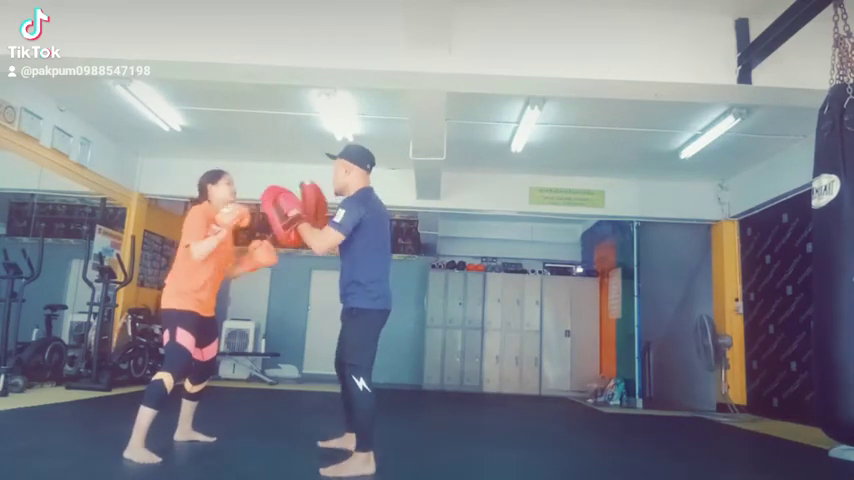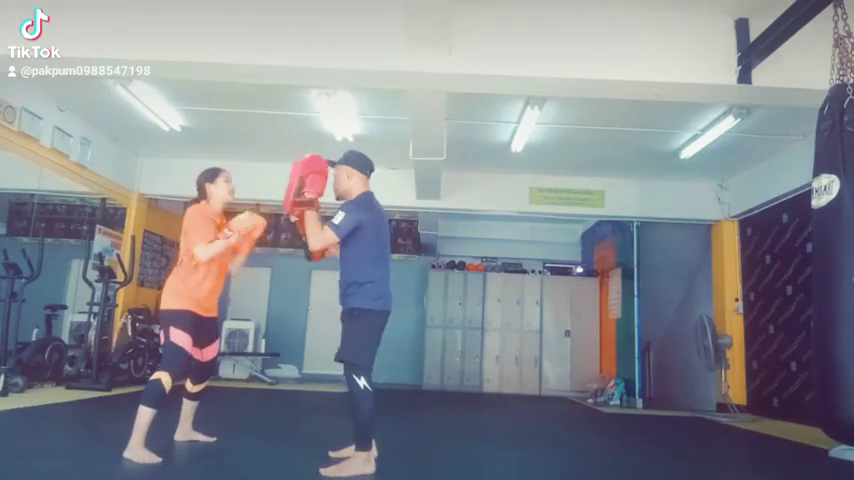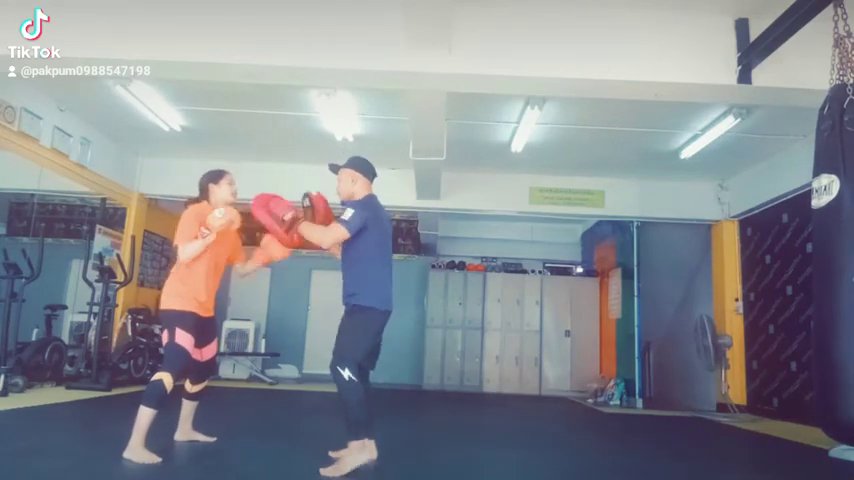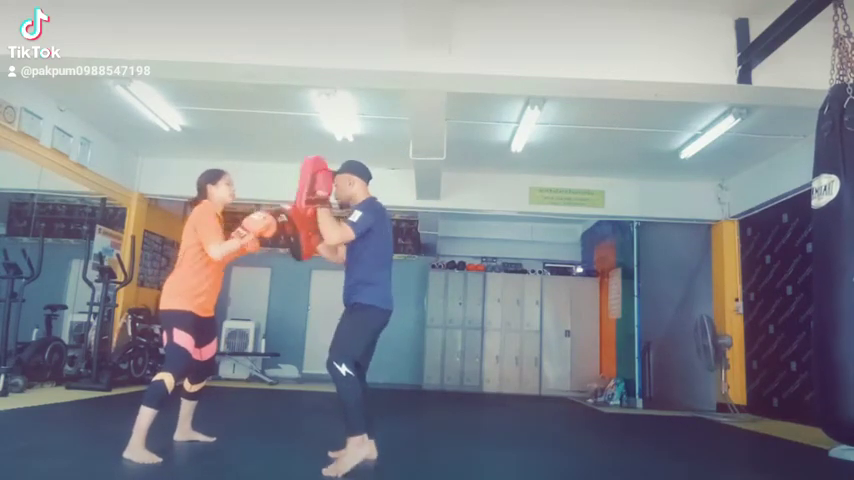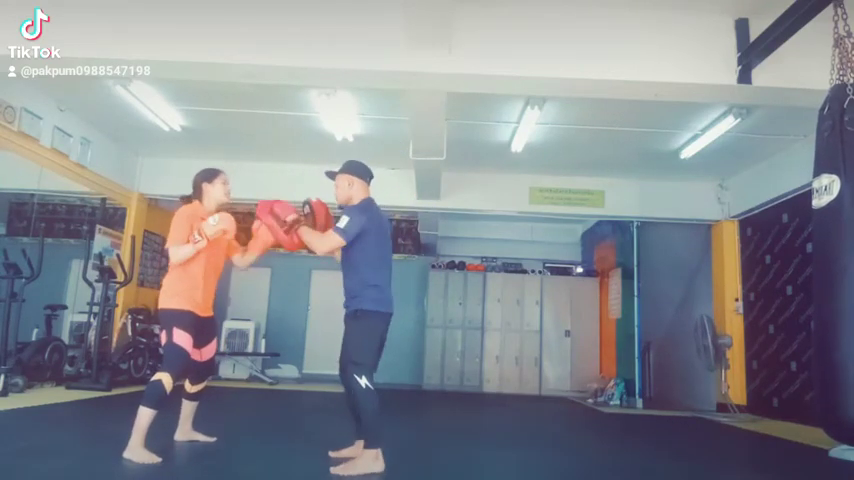
dt=0.2s
person 1, frame 1
left shoulder: (354, 204)
right shoulder: (372, 204)
left elbow: (321, 245)
left wrist: (297, 221)
left hip: (364, 304)
right hip: (365, 302)
left knee: (357, 375)
right knee: (345, 366)
right ankle: (354, 435)
person 1, frame 2
left shoulder: (356, 207)
right shoulder: (369, 208)
left elbow: (317, 242)
right elbow: (341, 247)
left wrist: (309, 208)
right wrist: (311, 214)
left hip: (365, 305)
right hip: (364, 304)
left knee: (357, 375)
right knee: (356, 375)
right ankle: (365, 443)
person 1, frame 3
left shoulder: (361, 207)
right shoulder: (373, 211)
left elbow: (328, 239)
right elbow: (343, 246)
left wrist: (297, 222)
left hip: (366, 304)
right hip: (370, 304)
left knee: (343, 367)
right knee: (356, 372)
left ankle: (358, 445)
right ankle: (364, 443)
person 1, frame 4
left shoulder: (368, 210)
right shoulder: (364, 214)
left elbow: (336, 236)
right elbow: (339, 255)
left wrist: (320, 206)
left hip: (368, 304)
right hip: (367, 304)
left knee: (339, 363)
right knee: (353, 369)
left ankle: (357, 439)
right ankle: (365, 442)
person 1, frame 5
left shoulder: (360, 212)
right shoulder: (370, 215)
left elbow: (323, 246)
right elbow: (338, 247)
left wrist: (298, 225)
left hip: (368, 308)
right hip: (367, 308)
left knee: (359, 376)
right knee: (350, 374)
left ankle: (372, 454)
right ankle: (363, 442)
person 2, frame 1
left shoulder: (226, 221)
right shoulder: (200, 213)
left elbow: (226, 271)
right elbow: (199, 253)
left wrist: (254, 261)
right wrist: (223, 229)
left hip: (205, 307)
right hip: (180, 303)
left knee: (204, 368)
right knee: (175, 367)
left ankle: (184, 429)
right ankle: (135, 444)
person 2, frame 2
left shoulder: (223, 223)
right shoulder: (197, 213)
left elbow: (232, 267)
right elbow: (202, 255)
left wrist: (246, 241)
right wrist: (234, 235)
left hip: (206, 307)
right hip: (180, 303)
left knee: (205, 367)
right knee: (174, 367)
left ankle: (184, 429)
right ankle: (135, 445)
person 2, frame 3
left shoulder: (229, 227)
right shoulder: (195, 212)
left elbow: (241, 267)
right elbow: (184, 254)
right wrist: (211, 230)
left hip: (203, 307)
right hip: (179, 303)
left knee: (204, 367)
right knee: (174, 367)
left ankle: (184, 429)
right ankle: (135, 445)
person 2, frame 4
left shoulder: (214, 218)
right shoulder: (203, 211)
left elbow: (216, 262)
right elbow: (216, 252)
left wrist: (244, 245)
right wrist: (245, 234)
left hip: (202, 307)
right hip: (180, 303)
left knee: (203, 367)
right knee: (176, 368)
left ankle: (184, 429)
right ankle: (135, 444)
person 2, frame 5
left shoulder: (221, 221)
right shoulder: (187, 213)
left elbow: (241, 260)
right elbow: (176, 256)
left wrist: (263, 239)
right wrist: (205, 236)
left hip: (202, 308)
right hip: (178, 304)
left knee: (203, 368)
right knee: (174, 367)
left ankle: (184, 429)
right ankle: (135, 445)
